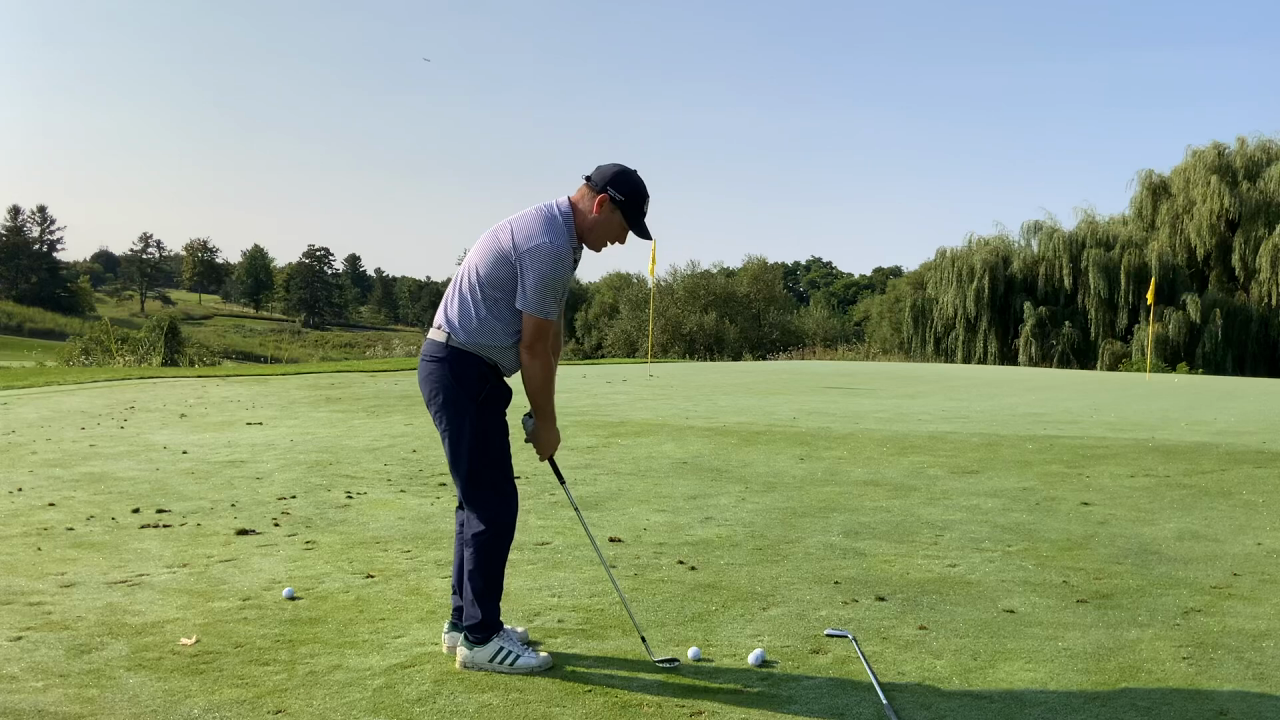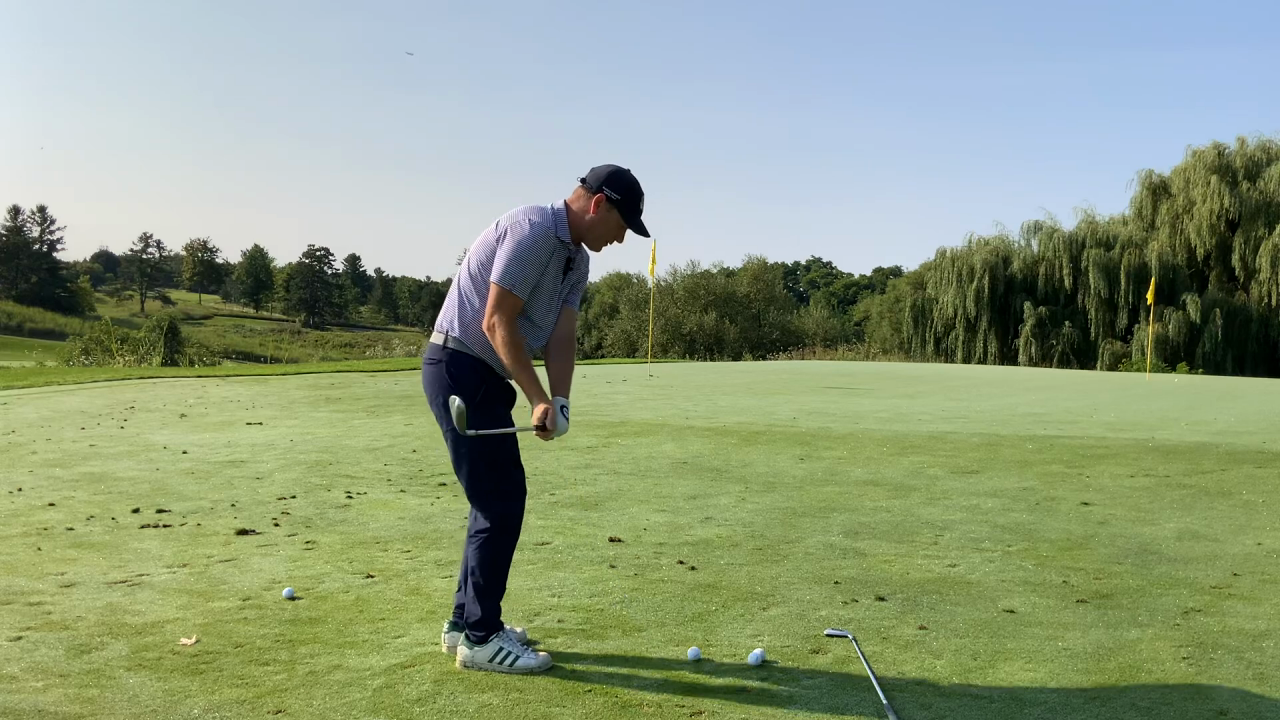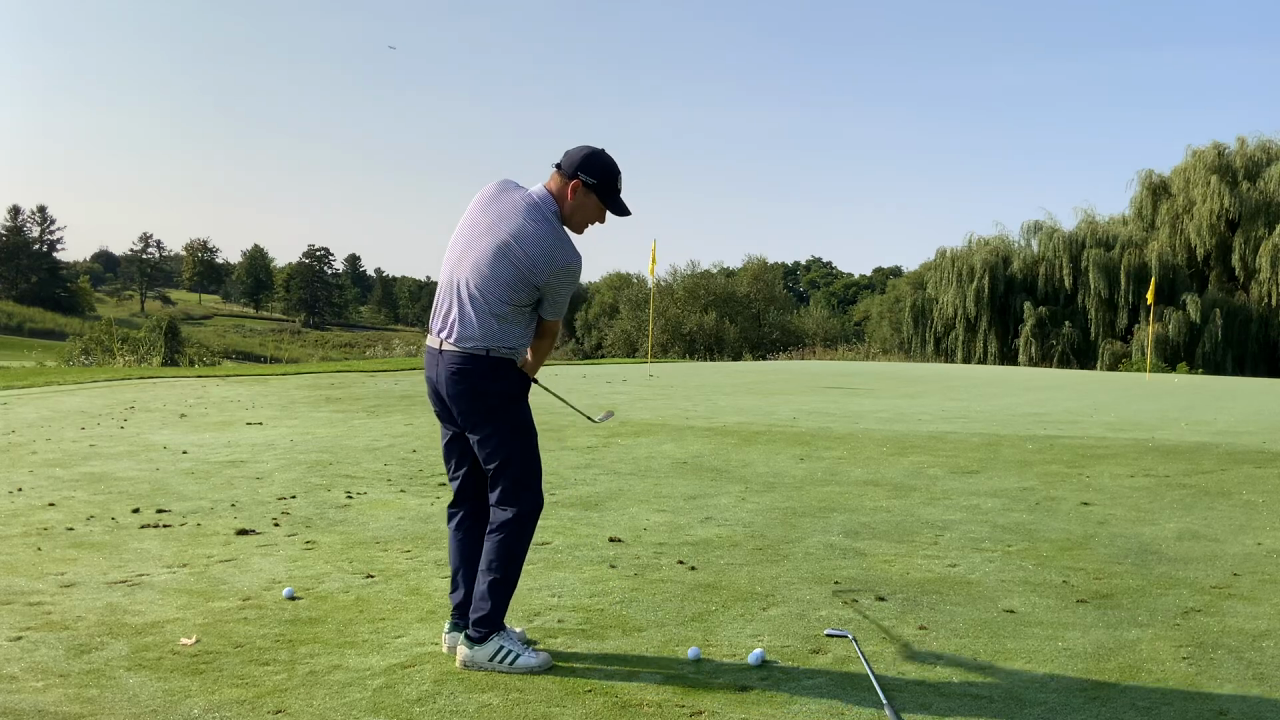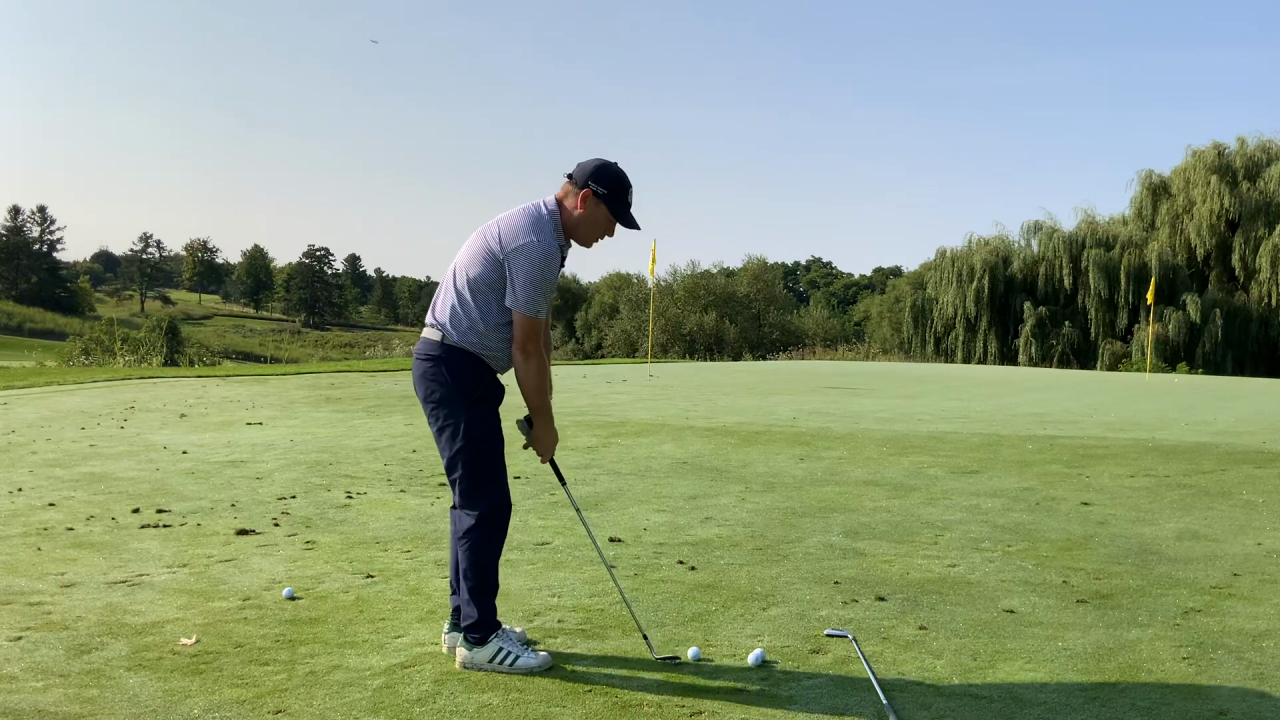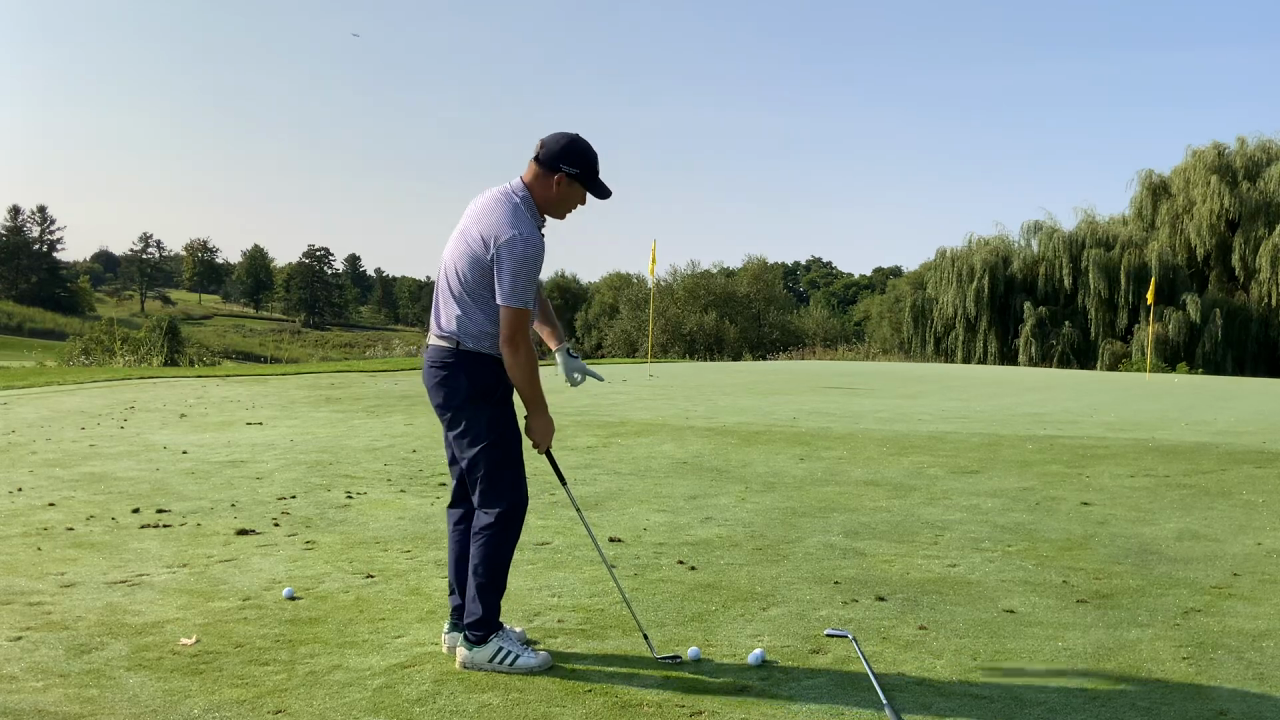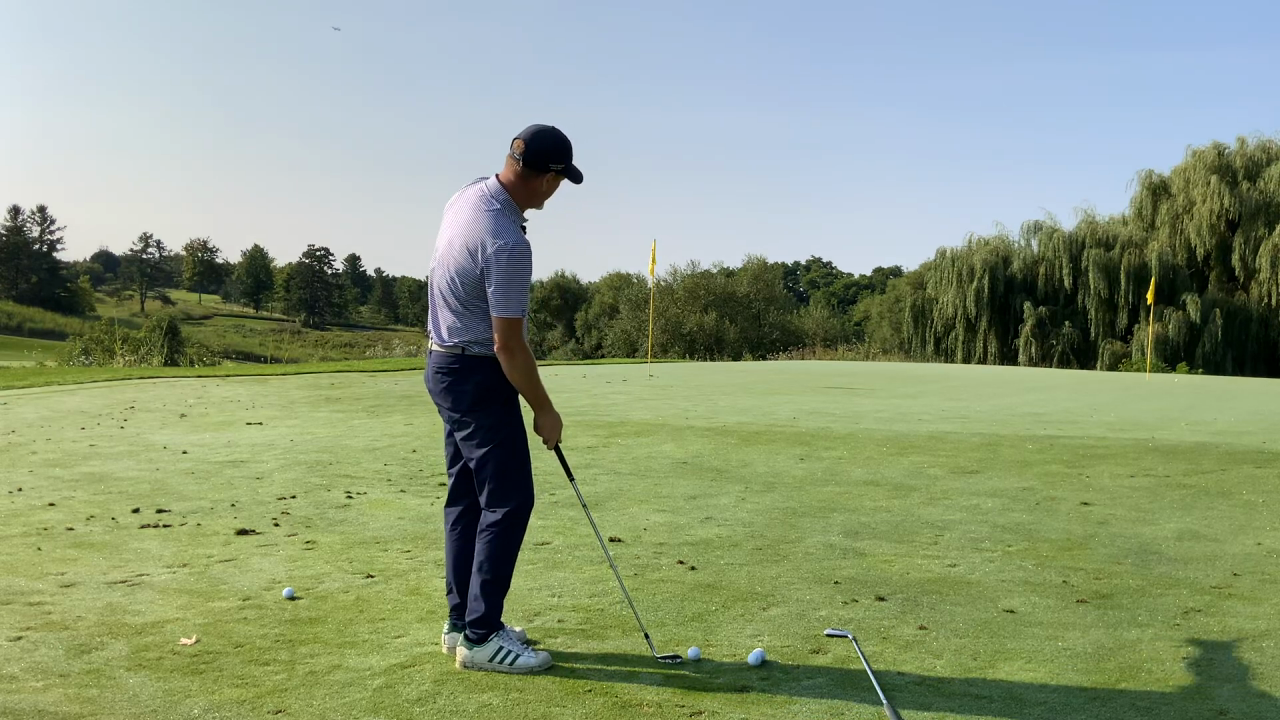
dt=0.7s
person 1, frame 1
left shoulder: (555, 233)
right shoulder: (551, 244)
left elbow: (552, 332)
right elbow: (534, 347)
left wrist: (540, 413)
right wrist: (547, 423)
left hip: (462, 369)
right hip: (462, 371)
left knee: (479, 499)
right knee: (493, 504)
left ankle: (465, 621)
right ankle: (480, 638)
person 1, frame 2
left shoulder: (575, 258)
right shoulder: (534, 230)
left elbow: (562, 338)
right elbow: (496, 320)
left wrist: (558, 403)
right wrist: (538, 397)
left hip: (478, 375)
right hip: (461, 372)
left knee: (499, 498)
right knee: (500, 503)
left ankle: (466, 621)
right ankle: (480, 637)
person 1, frame 3
left shoulder: (497, 192)
right shoulder: (561, 256)
right elbow: (546, 332)
right wrist: (530, 363)
left hip: (441, 361)
right hip: (484, 375)
left knee: (470, 497)
right knee: (517, 502)
left ankle: (464, 622)
right ankle: (482, 637)
person 1, frame 4
left shoulder: (540, 229)
right shoulder: (537, 243)
left elbow: (538, 327)
right elbow: (525, 347)
left wrist: (541, 406)
right wrist: (543, 423)
left hip: (456, 367)
right hip: (455, 370)
left knee: (473, 498)
right knee: (487, 503)
left ankle: (465, 621)
right ankle: (478, 637)
person 1, frame 5
left shoulder: (500, 201)
right shoulder: (520, 234)
left elbow: (531, 293)
right elbow: (512, 340)
left wrist: (562, 347)
right wrist: (538, 413)
left hip: (453, 366)
right hip: (472, 372)
left knee: (473, 498)
right knee: (502, 501)
left ankle: (464, 621)
right ankle: (479, 637)
person 1, frame 6
left shoulder: (469, 195)
right shoulder: (507, 243)
right elbow: (508, 345)
right wrist: (545, 411)
left hip: (449, 365)
right hip: (478, 376)
left knee: (468, 498)
right knee: (507, 501)
left ankle: (463, 621)
right ankle: (480, 636)
